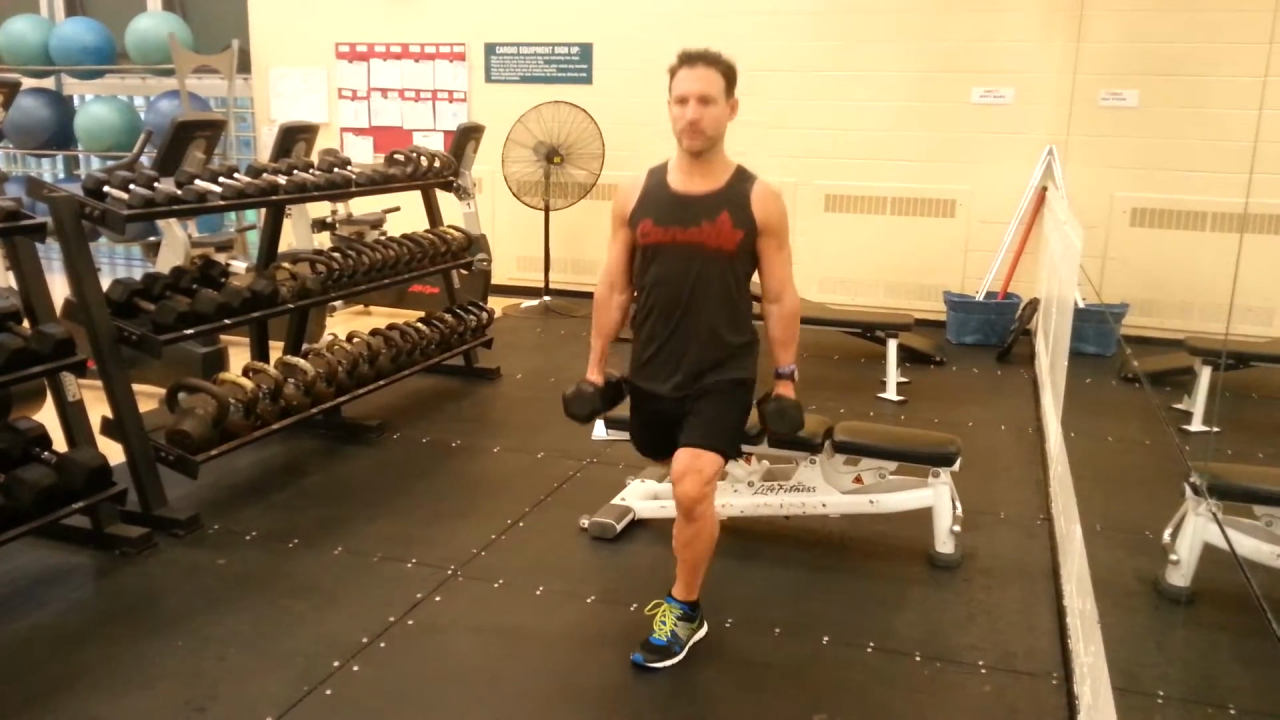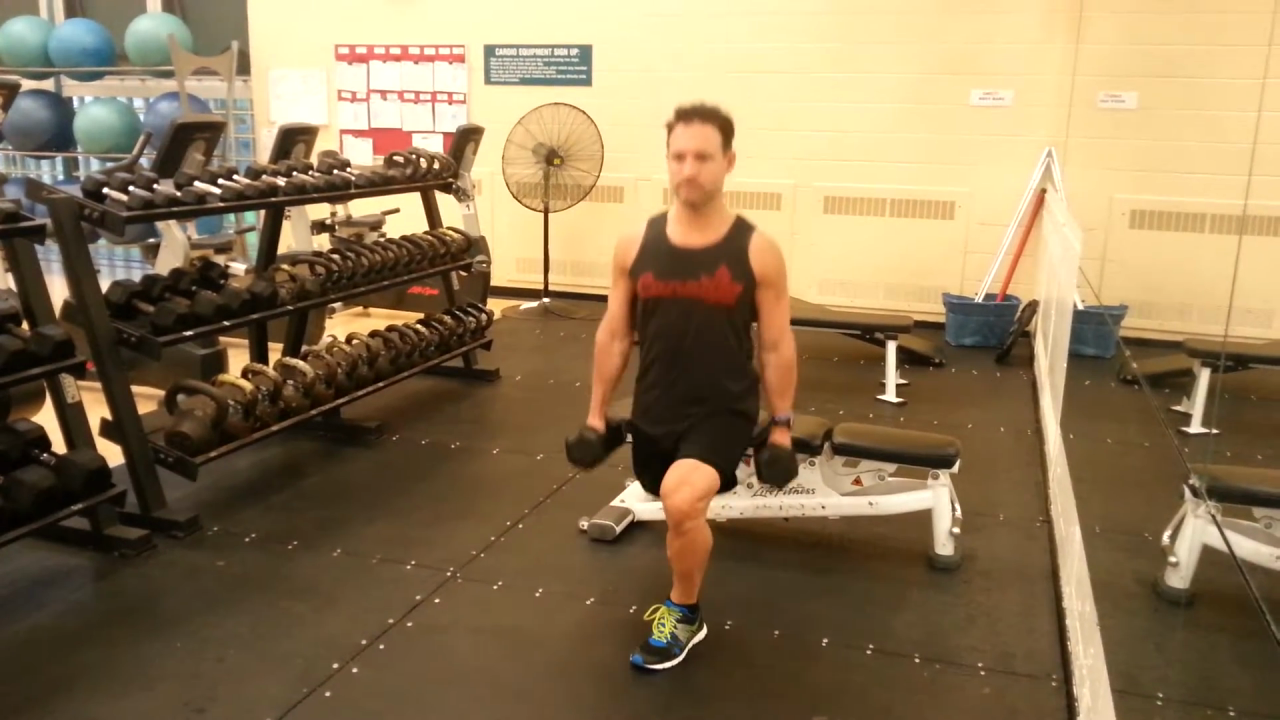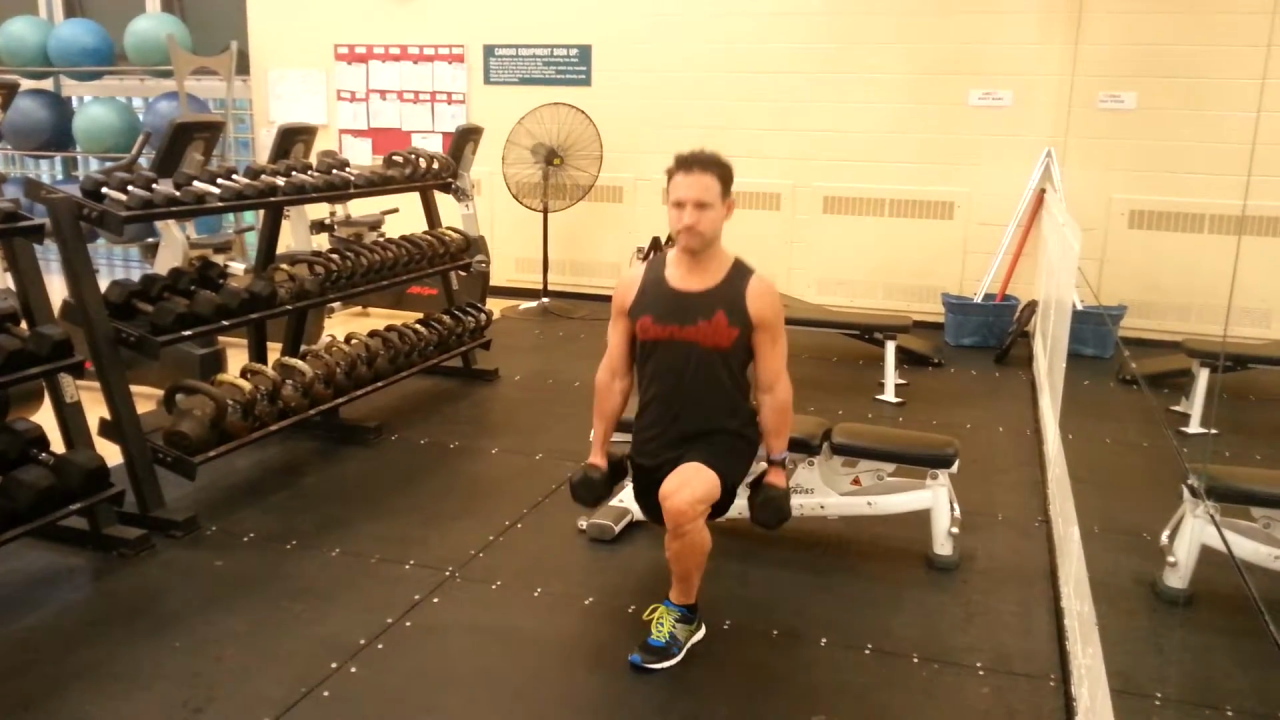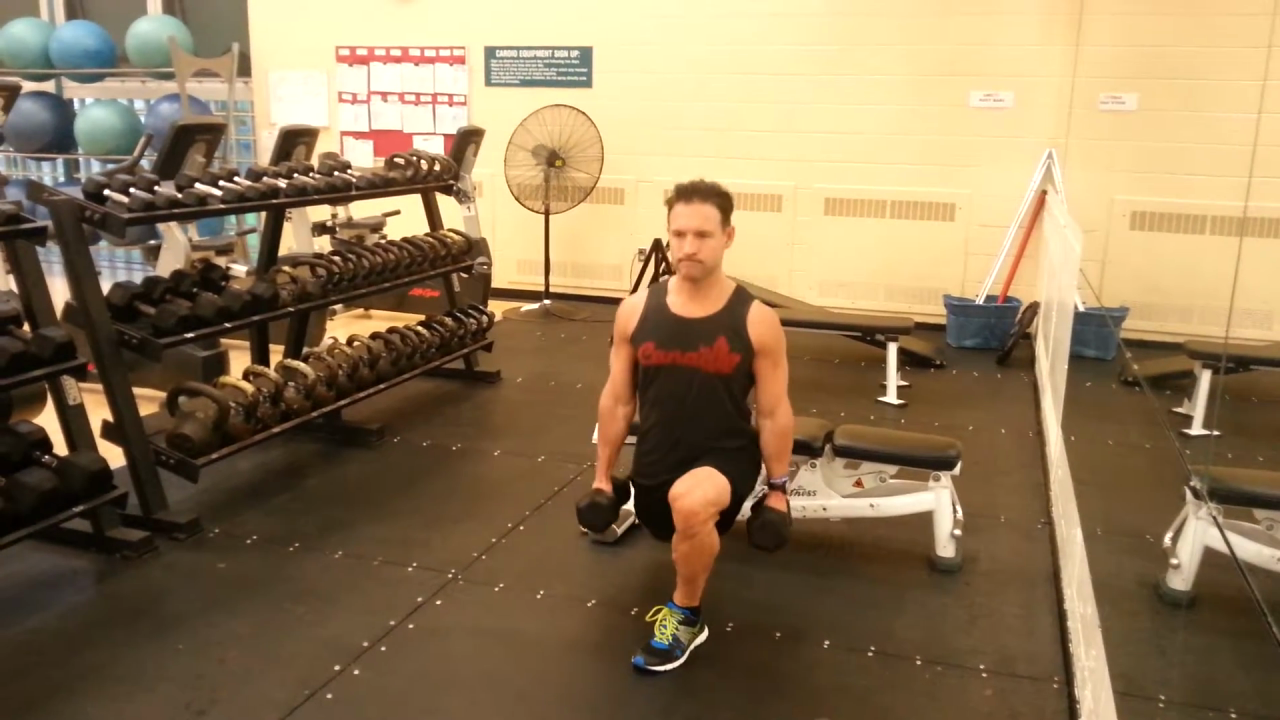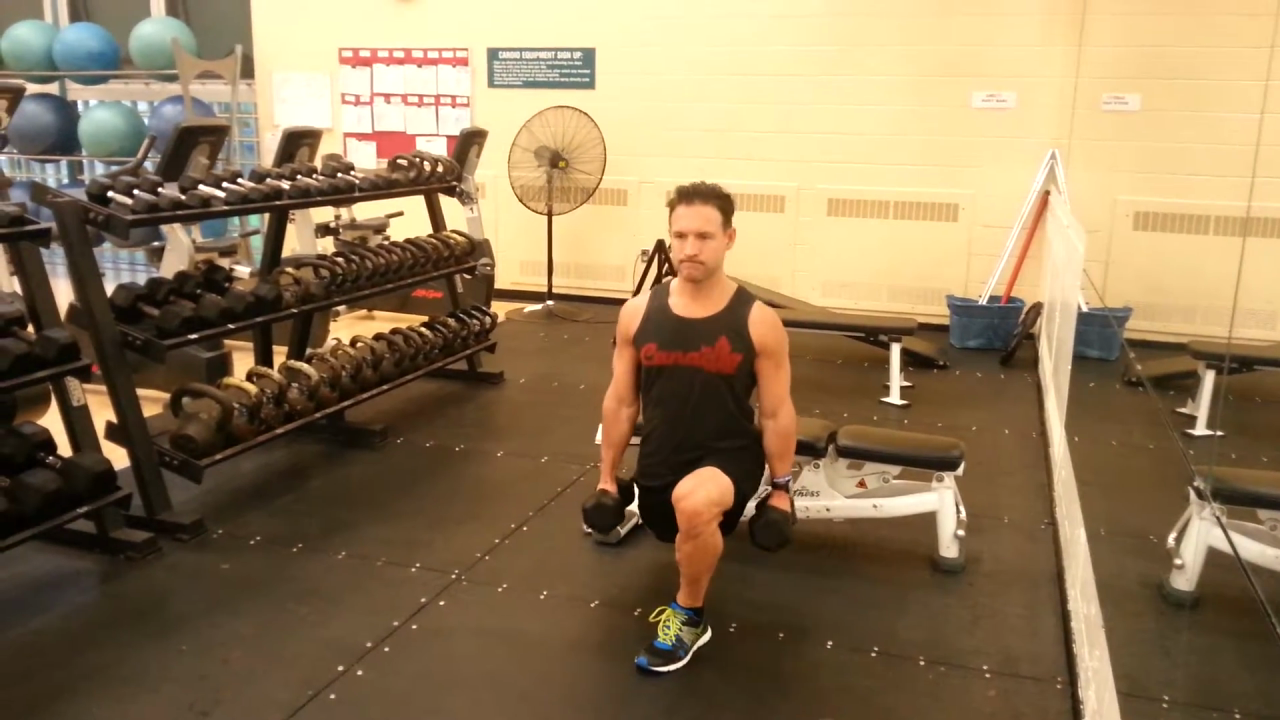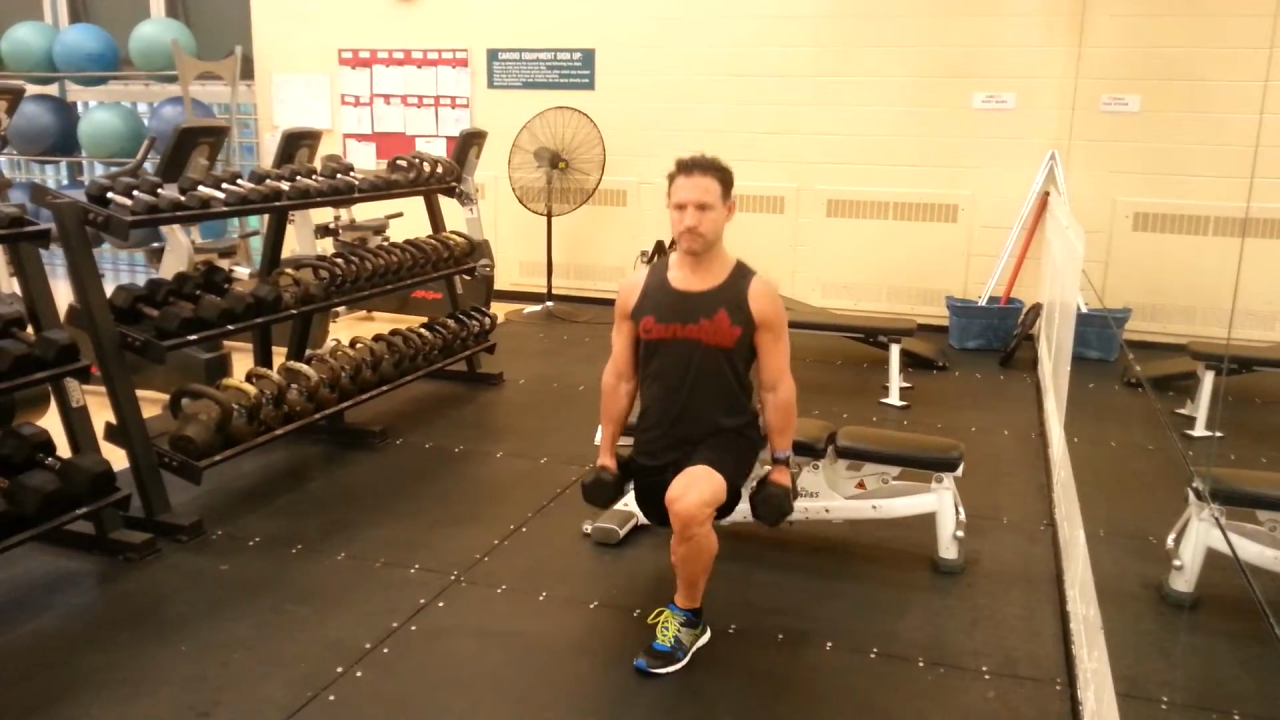
dt=0.2s
person 1, frame 1
left shoulder: (758, 200)
right shoulder: (635, 194)
left elbow: (780, 298)
right elbow: (613, 289)
left wrist: (785, 377)
right wrist: (596, 364)
left hip: (722, 373)
right hip: (653, 370)
left knee: (691, 488)
right knee: (671, 465)
left ankle: (684, 611)
person 1, frame 2
left shoulder: (757, 251)
right shoulder: (635, 244)
left elbow: (777, 346)
right elbow: (614, 335)
left wrist: (781, 424)
right wrist: (597, 410)
left hip: (723, 409)
right hip: (655, 409)
left knee: (681, 501)
right knee: (669, 493)
left ankle: (684, 615)
right ankle: (703, 483)
person 1, frame 3
left shoulder: (755, 294)
right shoulder: (635, 285)
left elbow: (774, 388)
right elbow: (614, 374)
left wrist: (777, 463)
right wrist: (598, 447)
left hip: (723, 436)
right hip: (654, 438)
left knee: (680, 504)
right knee: (667, 508)
left ankle: (683, 614)
person 1, frame 4
left shoulder: (756, 321)
right shoulder: (636, 311)
left elbow: (775, 414)
right elbow: (617, 400)
left wrist: (777, 487)
right wrist: (602, 472)
left hip: (726, 454)
right hip: (656, 461)
left knee: (691, 505)
left ankle: (685, 618)
person 1, frame 5
left shoulder: (758, 322)
right shoulder: (638, 313)
left elbow: (777, 414)
right elbow: (620, 401)
left wrist: (780, 487)
right wrist: (607, 473)
left hip: (729, 454)
right hip: (659, 461)
left knee: (693, 505)
left ankle: (689, 618)
person 1, frame 6
left shoulder: (756, 295)
right shoulder: (637, 289)
left elbow: (777, 386)
right elbow: (619, 376)
left wrist: (781, 462)
right wrist: (606, 448)
left hip: (725, 437)
right hip: (655, 441)
left knee: (687, 507)
right knee: (668, 511)
left ankle: (687, 618)
